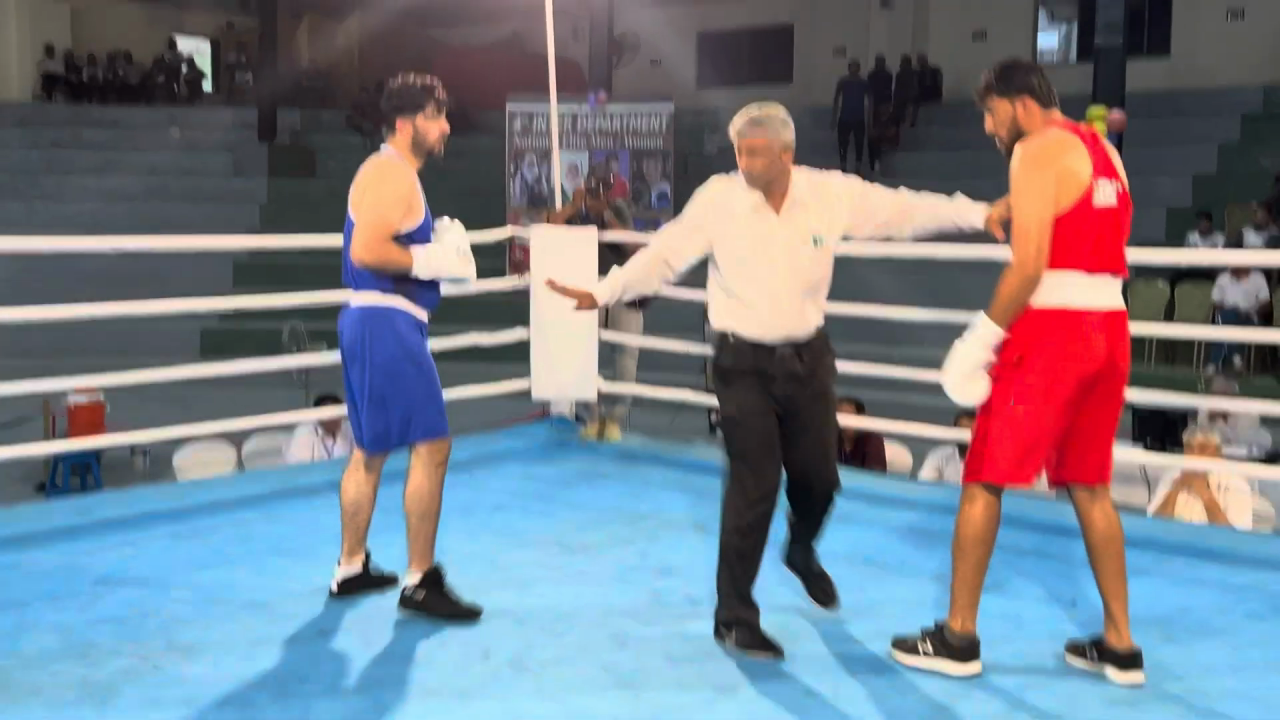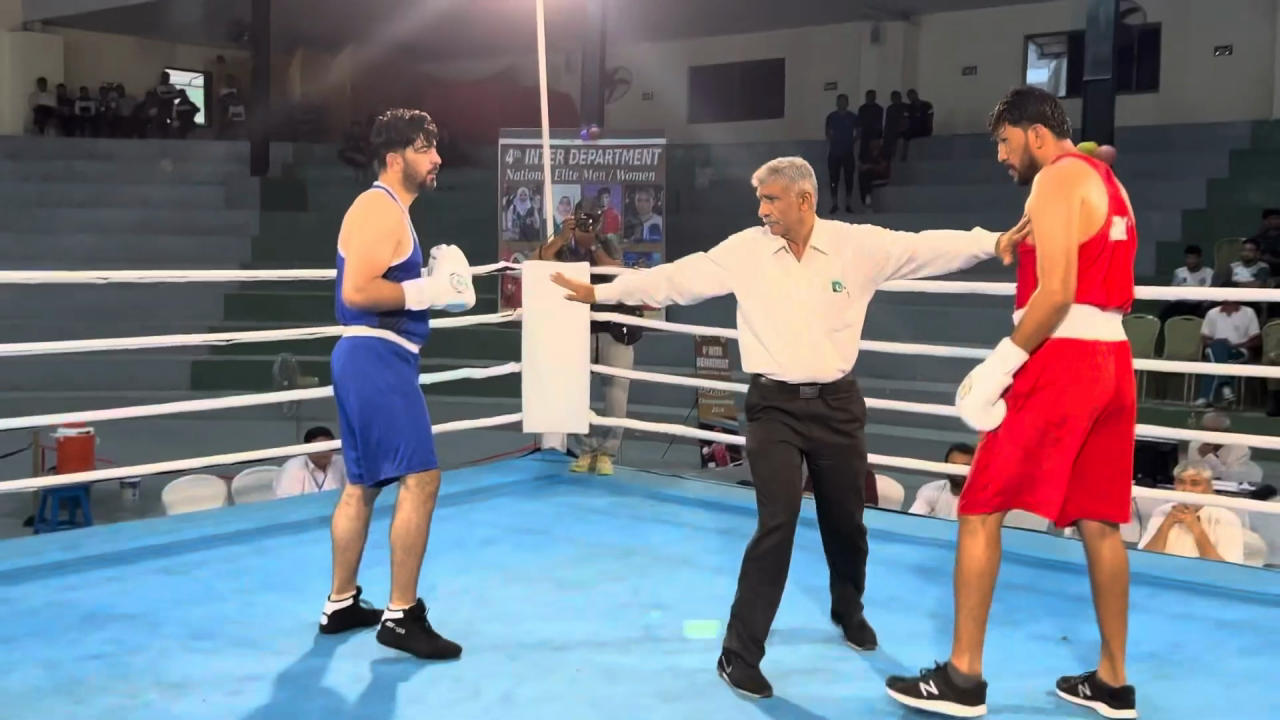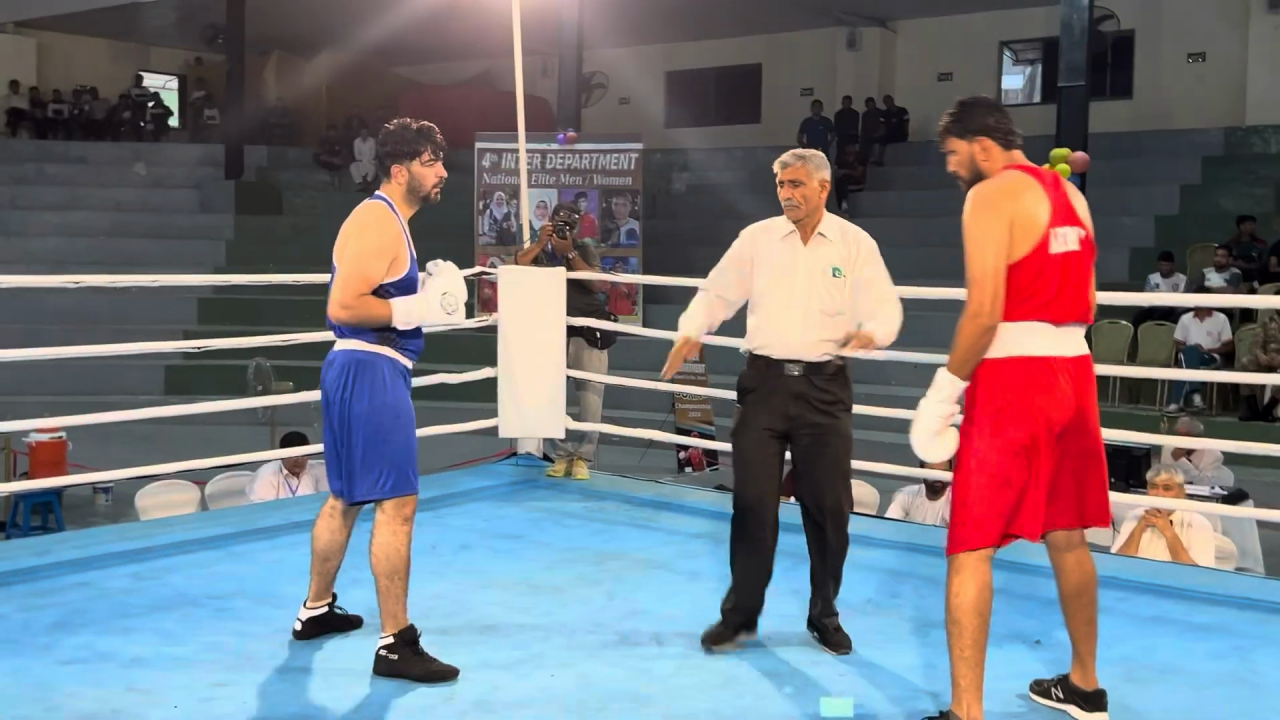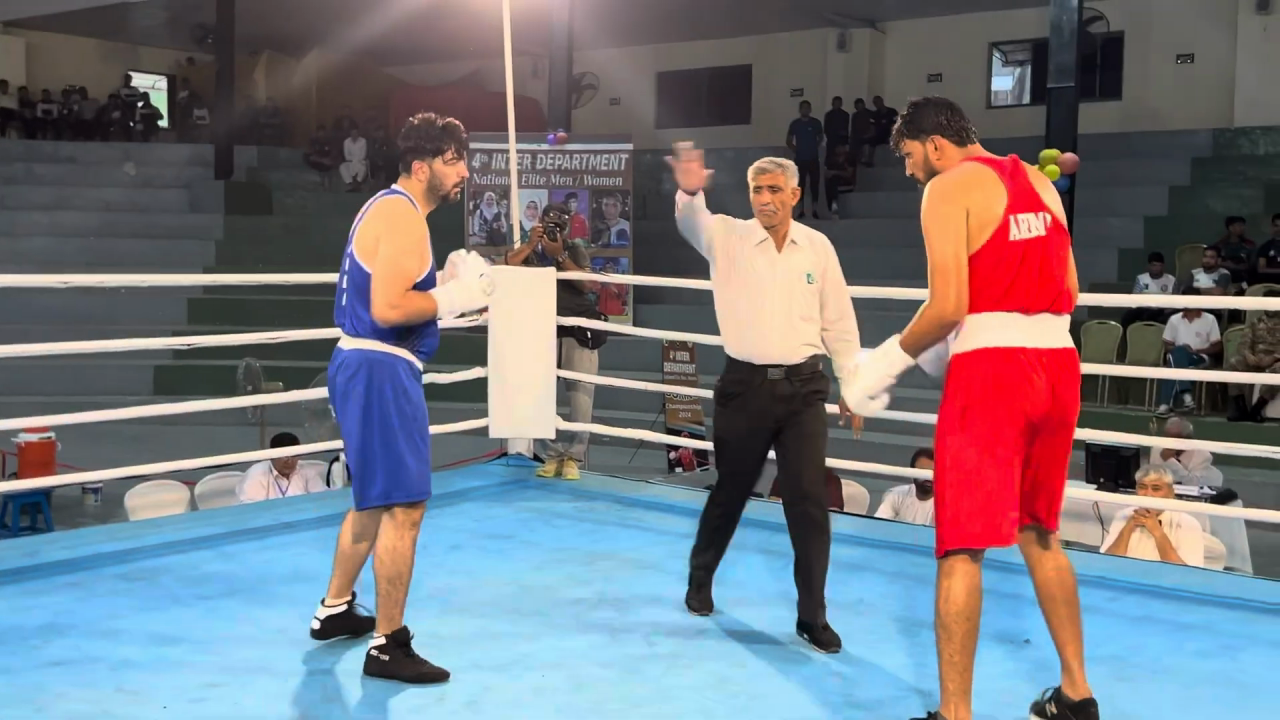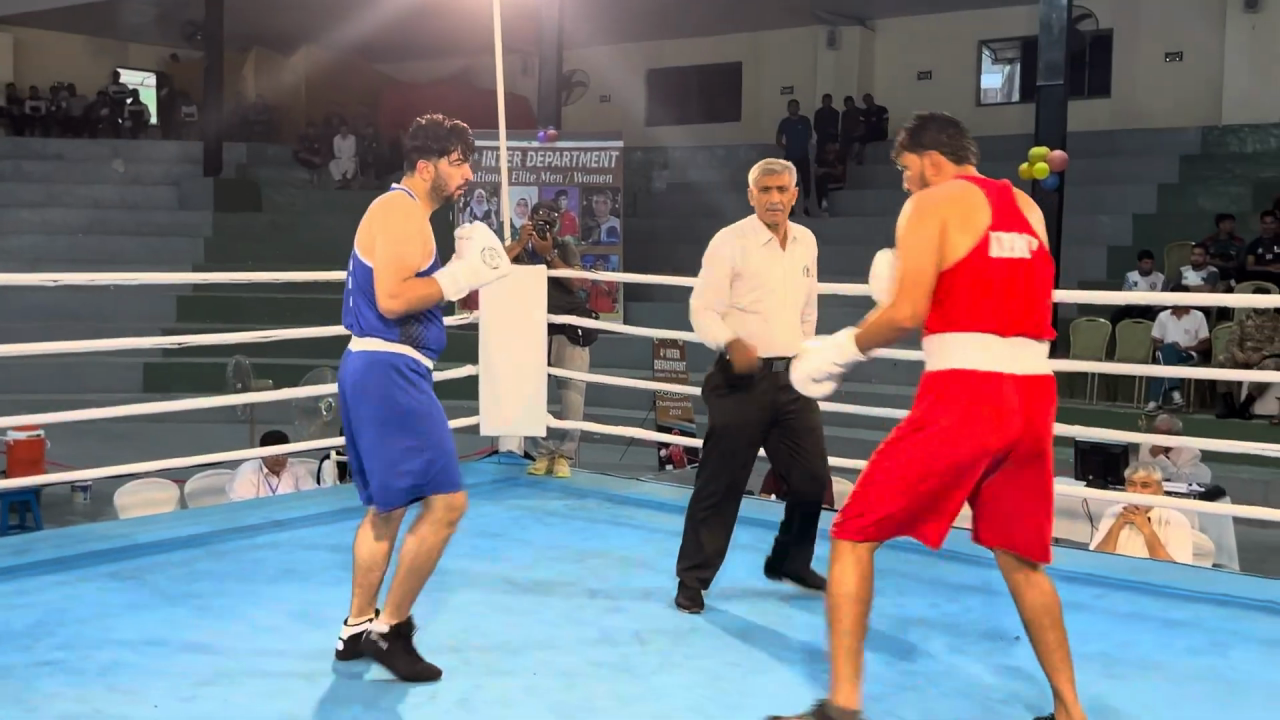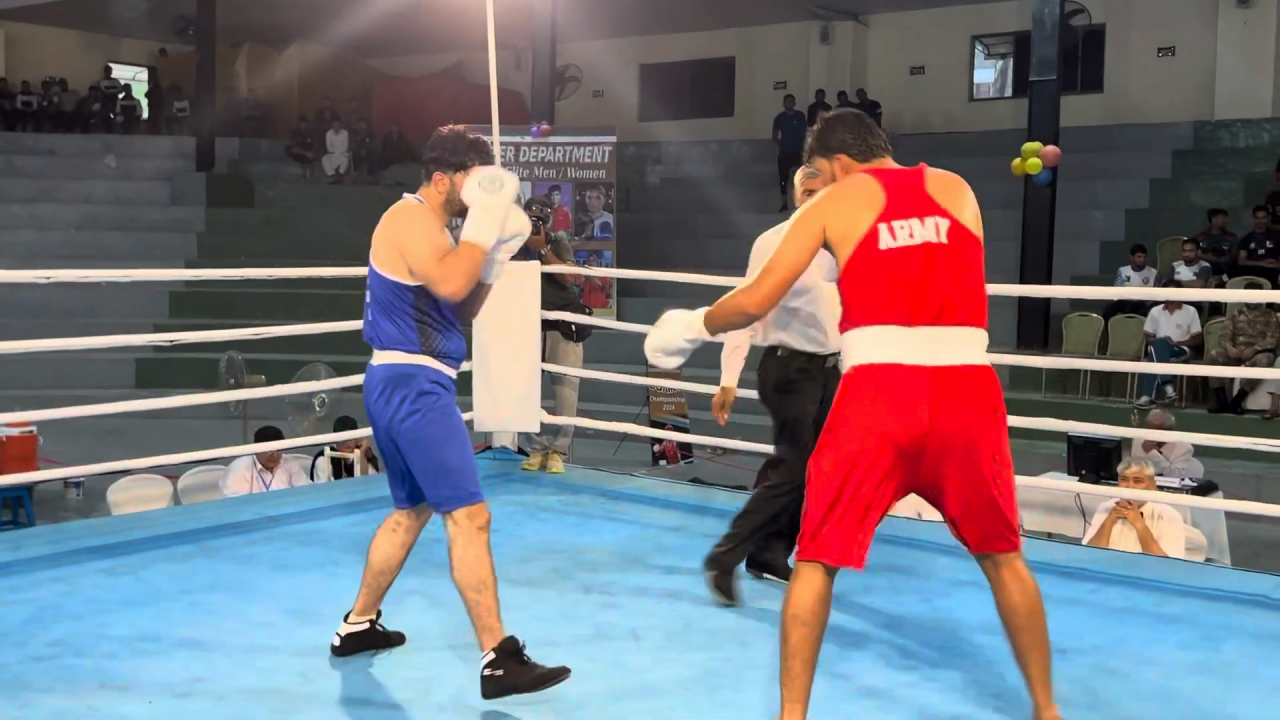
dt=0.3s
person 1, frame 1
left shoulder: (1038, 151)
right shoulder: (1101, 151)
left elbow: (1034, 262)
left wrist: (982, 333)
left hip: (1052, 328)
right hip: (1106, 328)
left knee: (984, 480)
right knee: (1089, 487)
left ankle: (958, 638)
right ankle: (1119, 645)
person 1, frame 2
left shoulder: (1056, 180)
right shoulder: (1107, 183)
left elbow: (1056, 291)
left wrist: (1001, 363)
left hip: (1061, 360)
right hip: (1110, 360)
left knee: (981, 510)
right knee: (1102, 523)
person 1, frame 3
left shoulder: (991, 197)
right shoulder: (1070, 195)
left elbow: (984, 313)
right elbow: (1086, 305)
left wrist: (944, 390)
left hip: (1013, 381)
right hip: (1073, 375)
left knee: (971, 549)
right knee: (1067, 536)
person 1, frame 4
left shoulder: (949, 187)
right shoulder: (1039, 183)
left elbow: (949, 304)
right elbow: (1069, 290)
left wrist: (890, 357)
left hip: (990, 374)
right hip: (1056, 368)
left knee: (960, 551)
right knee: (1039, 536)
person 1, frame 5
left shoulder: (932, 205)
right shoulder: (1026, 207)
left elbow: (904, 313)
left wrist: (844, 346)
left hip: (961, 397)
right hip: (1030, 398)
left knee: (854, 535)
right knee: (1022, 561)
person 1, frame 6
left shoulder: (833, 205)
right shoulder: (957, 189)
left elbow: (755, 301)
left wrist: (692, 326)
left hip: (878, 397)
right hip: (965, 392)
left knee: (815, 561)
right knee: (1002, 556)
person 2, frame 1
left shoulder: (394, 174)
right shoulder: (390, 172)
right elbow: (366, 251)
left wrist: (438, 249)
right wrist: (432, 260)
left hip: (378, 322)
right hip: (387, 324)
left knee: (370, 451)
right knee: (430, 447)
left ankle: (351, 567)
right ankle: (419, 580)
person 2, frame 2
left shoulder: (388, 209)
right shoulder: (379, 208)
right elbow: (358, 291)
left wrist: (432, 279)
right wrist: (427, 290)
left hip: (374, 357)
right hip: (377, 357)
left knee: (362, 484)
right knee: (421, 480)
left ankle: (341, 604)
right ankle: (401, 615)
person 2, frame 3
left shoulder: (386, 220)
right shoulder: (378, 222)
right elbow: (343, 308)
left wrist: (424, 293)
right wrist: (415, 310)
left hip: (362, 369)
right hip: (371, 371)
left knee: (347, 496)
right knee: (397, 504)
left ankle: (315, 609)
right ankle: (395, 644)
person 2, frame 4
left shoulder: (386, 207)
right shoulder: (403, 218)
right elbow: (388, 310)
left wrist: (446, 282)
right wrist: (455, 296)
left hip: (361, 364)
right hip: (381, 371)
left knee: (375, 499)
right knee: (404, 509)
left ankle: (334, 608)
right ankle: (387, 647)
person 2, frame 5
left shoulder: (403, 213)
right shoulder: (400, 211)
right elbow: (393, 300)
left wrist: (462, 266)
right wrist: (462, 275)
left hip: (377, 372)
right hip: (389, 374)
left knee: (387, 506)
right knee: (446, 502)
left ankle: (358, 627)
right ankle: (387, 629)
person 2, frame 6
left shoulder: (427, 223)
right shoulder: (411, 219)
left elbow: (459, 309)
right elbow: (450, 287)
left wrist: (494, 254)
right wrist: (482, 225)
left hip: (407, 384)
right hip: (412, 385)
left knee: (410, 509)
right knee: (469, 516)
left ankle: (358, 625)
right ankle: (500, 660)
person 3, frame 1
left shoulder: (832, 194)
right shoulder: (718, 198)
left elbow: (905, 210)
right elbow: (664, 254)
left wrist: (983, 214)
right wrist: (602, 293)
left hip: (807, 358)
right hip: (745, 364)
left knee: (818, 479)
right knee: (753, 490)
left ankle: (801, 554)
right ankle: (734, 617)
person 3, frame 2
left shoulder: (858, 245)
right shoulder: (744, 250)
left elbow: (926, 248)
right elbow: (680, 278)
left wrist: (994, 243)
right wrist: (602, 293)
left hip: (836, 403)
right hip: (774, 405)
left knee: (845, 523)
right knee: (777, 523)
left ankle: (848, 609)
right ankle: (739, 652)
person 3, frame 3
left shoulder: (854, 242)
right shoulder: (757, 238)
left elbow: (885, 305)
right elbow: (717, 295)
left wrist: (870, 332)
right wrist: (690, 332)
left hip: (824, 386)
right hip: (765, 383)
left knee: (828, 508)
right knee: (752, 501)
left ankle: (824, 614)
right ankle: (741, 612)
person 3, frame 4
left shoulder: (818, 247)
right shoulder: (728, 236)
left elbow: (839, 321)
right elbow: (692, 225)
left wrist: (850, 385)
right wrist: (690, 191)
left hip: (802, 385)
right hip: (744, 384)
left knee: (808, 499)
right knee: (731, 493)
left ankle: (812, 614)
right ankle: (700, 576)
person 3, frame 5
left shoulder: (807, 241)
right shoulder: (729, 242)
right elbow: (702, 312)
right wrist: (730, 341)
left hip: (792, 379)
right hip: (743, 379)
left knee: (811, 479)
right knee: (721, 482)
left ankle: (790, 562)
right ankle: (692, 578)
person 3, frame 6
right shoulder: (774, 243)
right wrist: (728, 381)
left hip: (826, 370)
right hip: (789, 370)
left knee: (810, 474)
right knee: (792, 473)
left ankle: (769, 555)
right ankle: (725, 557)
person 4, frame 1
left shoulder: (618, 212)
right shoulder: (574, 213)
left elbow: (631, 246)
left wrist: (605, 214)
right wrist: (573, 206)
left knee: (626, 358)
left ankle: (614, 418)
right ankle: (594, 416)
person 4, frame 2
left shoulder: (608, 244)
right shoulder: (562, 246)
right elbow: (536, 264)
left wrist: (593, 247)
right wrist: (562, 238)
left hip: (614, 329)
left knee: (616, 392)
left ankle: (606, 452)
right ankle: (585, 451)
person 4, frame 3
left shoulder: (584, 249)
right shoulder: (539, 250)
left elbow: (597, 284)
left wrist: (570, 254)
right wrist: (540, 244)
left hip: (588, 333)
left knee: (590, 396)
left ankle: (582, 457)
right ankle: (561, 455)
person 4, frame 4
left shoulder: (575, 250)
right shoulder: (528, 250)
left elbow: (586, 284)
left wrist: (560, 255)
right wrist: (531, 244)
left hip: (578, 333)
left knee: (580, 395)
left ankle: (572, 457)
right ankle: (551, 455)
person 4, frame 5
left shoulder: (565, 248)
right shoulder: (520, 249)
left elbow: (576, 283)
left wrist: (549, 254)
right wrist: (521, 242)
left hip: (569, 330)
left knee: (572, 393)
left ankle: (564, 455)
right ankle: (543, 453)
person 4, frame 6
left shoulder: (558, 242)
left elbow: (568, 278)
left wrist: (542, 248)
left hip: (563, 326)
left knee: (566, 388)
left ankle: (557, 451)
right ankle: (536, 449)
